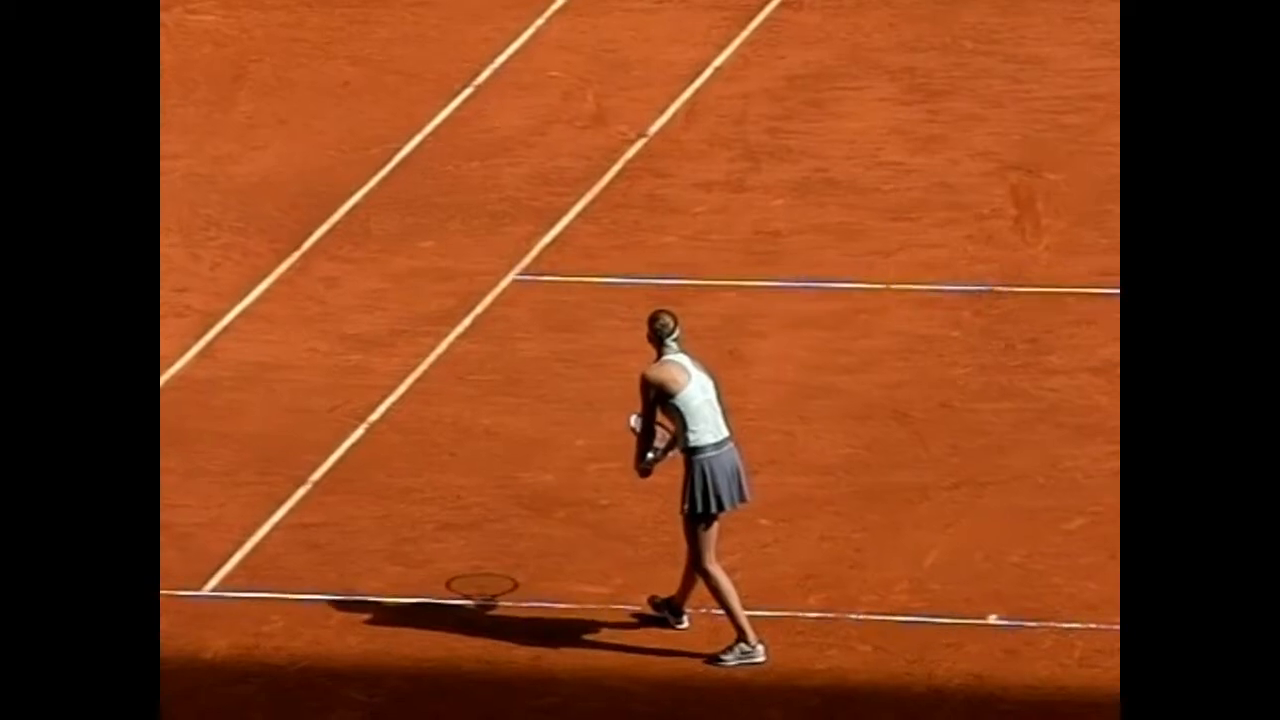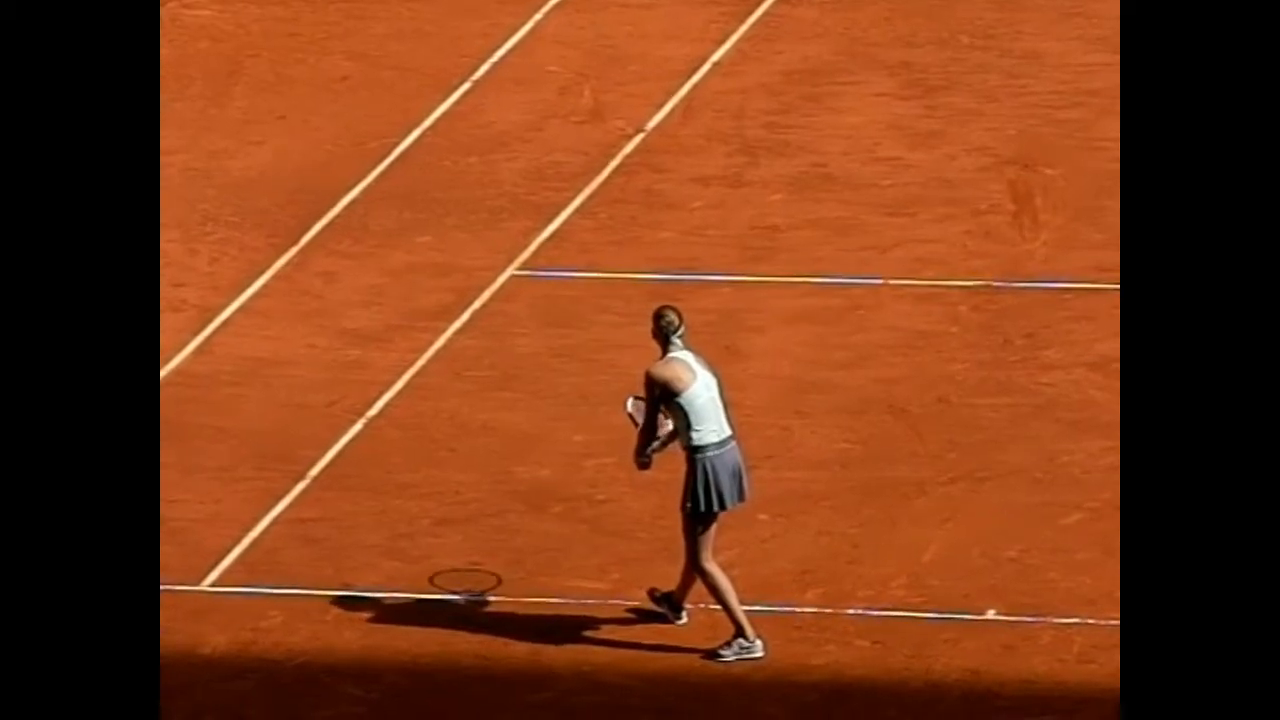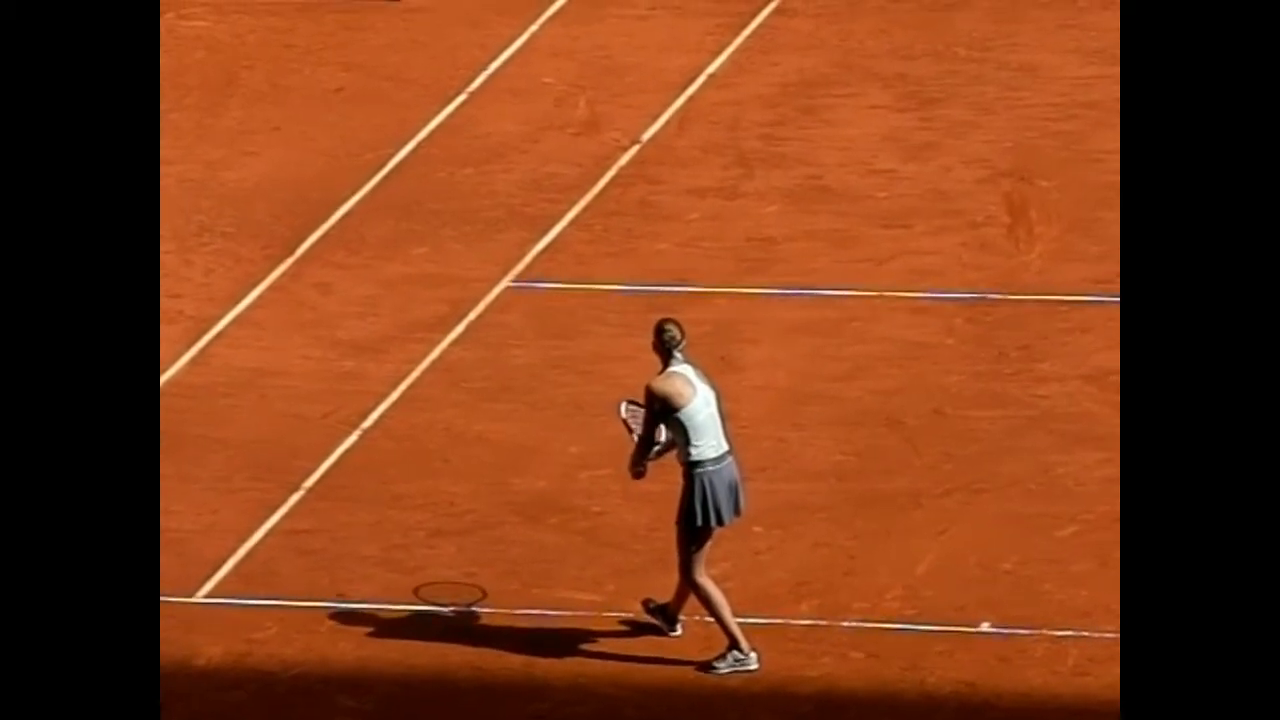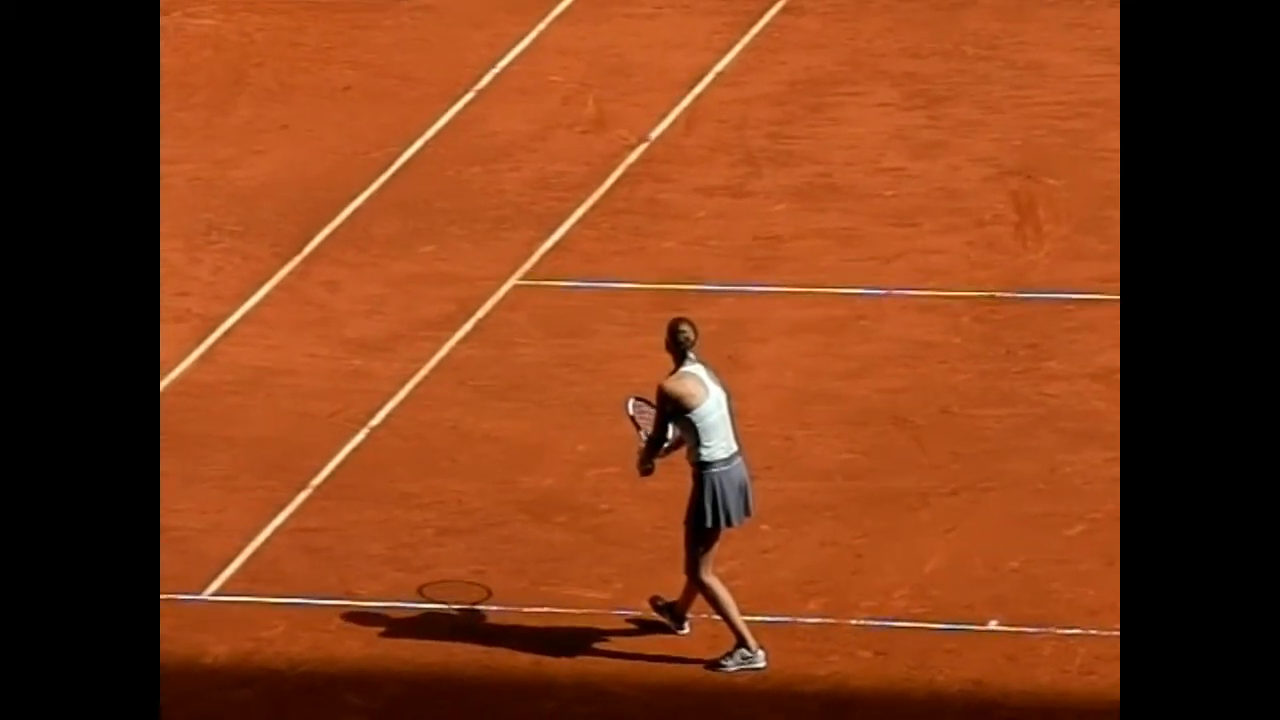
dt=1s
person 1, frame 1
left shoulder: (653, 374)
right shoulder: (693, 364)
left elbow: (647, 428)
left wrist: (640, 462)
right wrist: (661, 454)
left hip: (705, 464)
right hip: (725, 454)
left knee: (705, 562)
right knee: (696, 543)
left ankle: (749, 642)
right ankle: (676, 607)
person 1, frame 2
left shoulder: (658, 372)
right shoulder: (697, 361)
left elbow: (649, 426)
left wrist: (640, 455)
right wrist: (660, 446)
left hip: (707, 463)
right hip: (727, 453)
left knee: (701, 560)
right knee: (695, 539)
left ankle: (747, 638)
right ankle: (676, 602)
person 1, frame 3
left shoulder: (659, 386)
right shoulder: (696, 374)
left elbow: (646, 440)
left wrist: (636, 464)
right wrist: (657, 455)
left hip: (705, 478)
right hip: (723, 468)
left knee: (694, 573)
right knee: (691, 554)
left ankle: (742, 651)
right ankle: (671, 614)
person 1, frame 4
left shoulder: (671, 386)
right shoulder: (706, 373)
left elbow: (657, 440)
left wrist: (644, 460)
right wrist: (663, 452)
left hip: (714, 478)
right hip: (732, 468)
left knee: (699, 572)
right knee: (700, 554)
left ankle: (749, 649)
right ankle: (679, 612)
